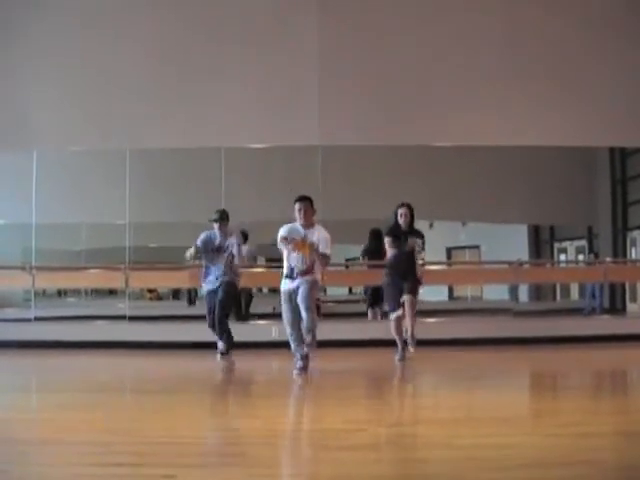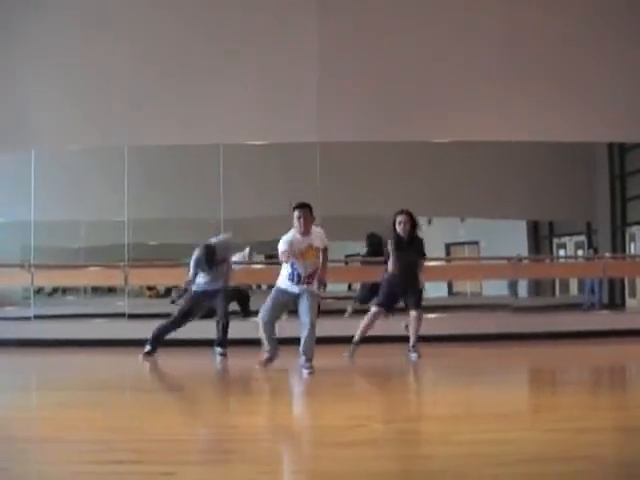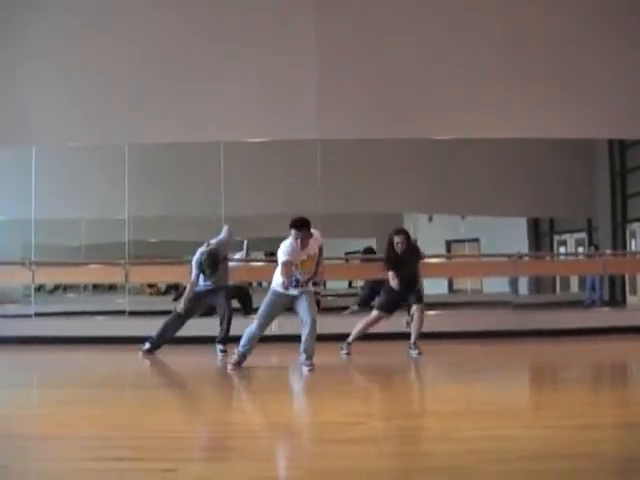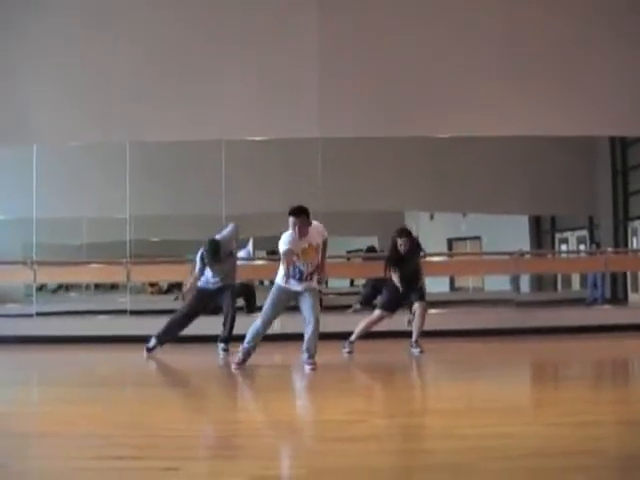
dt=0.3s
person 1, frame 1
left shoulder: (322, 234)
right shoulder: (287, 229)
left elbow: (324, 261)
right elbow: (281, 241)
left wrist: (317, 257)
right wrist: (285, 242)
left hip: (309, 280)
right hip: (288, 283)
left knee: (306, 305)
right knee: (291, 324)
left ankle: (309, 337)
right ankle: (301, 358)
person 1, frame 2
left shoulder: (319, 233)
right shoulder: (287, 239)
left elbow: (324, 249)
right elbow: (283, 257)
left wrist: (323, 271)
right wrist: (286, 256)
left hip: (308, 288)
right hip: (285, 286)
left knee: (309, 322)
right knee: (265, 317)
left ankle: (306, 360)
right ankle: (271, 350)
person 1, frame 3
left shoulder: (316, 236)
right shoulder: (286, 248)
right elbow: (285, 265)
left wrist: (317, 268)
right wrist: (285, 276)
left hip: (304, 290)
right hip: (280, 289)
left knee: (310, 320)
right knee: (259, 322)
left ankle: (306, 358)
right ankle: (240, 354)
person 1, frame 4
left shoulder: (317, 228)
right shoulder: (287, 239)
left elbow: (324, 241)
right elbow: (286, 255)
left wrist: (322, 263)
right wrist: (286, 263)
left hip: (308, 286)
right hip: (284, 285)
left knee: (313, 320)
right knee: (264, 319)
left ankle: (308, 356)
right ankle: (245, 352)
person 2, frame 1
left shoulder: (417, 234)
right shoulder: (391, 231)
left elbow: (419, 252)
right elbow: (387, 244)
left wrist: (416, 245)
right wrist: (390, 249)
left hip: (409, 277)
right hip: (392, 277)
left knee: (409, 301)
right knee: (396, 315)
left ankle: (411, 336)
right ankle: (401, 347)
person 2, frame 2
left shoulder: (418, 242)
right shoulder: (393, 243)
left elbow: (420, 264)
right elbow: (391, 269)
left wrist: (420, 281)
right wrist: (392, 253)
left hip: (412, 284)
right hip: (393, 282)
left knee: (415, 314)
right knee: (375, 312)
left ankle: (412, 346)
right ankle: (355, 342)
person 2, frame 3
left shoulder: (414, 251)
right shoulder: (390, 257)
right elbow: (392, 279)
left wrist: (419, 283)
right wrist: (393, 281)
left hip: (412, 287)
right hip: (393, 289)
left knee: (418, 309)
right knee: (375, 316)
left ankle: (413, 344)
right ankle: (348, 342)
person 2, frame 4
left shoulder: (415, 247)
right shoulder: (393, 256)
right elbow: (394, 274)
left wrist: (421, 279)
right wrist: (397, 281)
left hip: (414, 285)
right hip: (395, 287)
left knee: (420, 307)
right knee: (378, 315)
left ankle: (414, 342)
right ankle: (350, 341)
person 3, frame 1
left shoulder: (234, 239)
right shoulder: (205, 237)
left elbow: (239, 261)
right elbow: (190, 256)
right wrist: (192, 251)
left hip: (227, 280)
right hip: (210, 282)
left knee: (221, 304)
right knee: (212, 319)
left ankle: (224, 341)
right ankle: (225, 342)
person 3, frame 2
left shoulder: (224, 243)
right shoulder: (198, 255)
left elbow: (228, 236)
right elbow: (191, 278)
left hip: (219, 287)
right hip: (200, 288)
left knee: (223, 314)
right knee: (179, 316)
left ankle: (220, 346)
right ankle: (153, 342)
person 3, frame 3
left shoulder: (223, 243)
right shoulder: (198, 258)
left elbow: (227, 228)
right elbow: (193, 281)
right wrist: (184, 301)
left hip: (219, 286)
right hip: (200, 288)
left knee: (227, 312)
right knee: (179, 314)
left ankle: (221, 343)
right ankle: (154, 343)
person 3, frame 4
left shoulder: (228, 237)
right shoulder: (203, 254)
left elbow: (234, 226)
right elbow: (197, 275)
right wrist: (186, 291)
left hip: (226, 284)
right hip: (206, 285)
left knee: (230, 311)
right knee: (186, 312)
left ankle: (223, 342)
right ankle: (157, 339)
